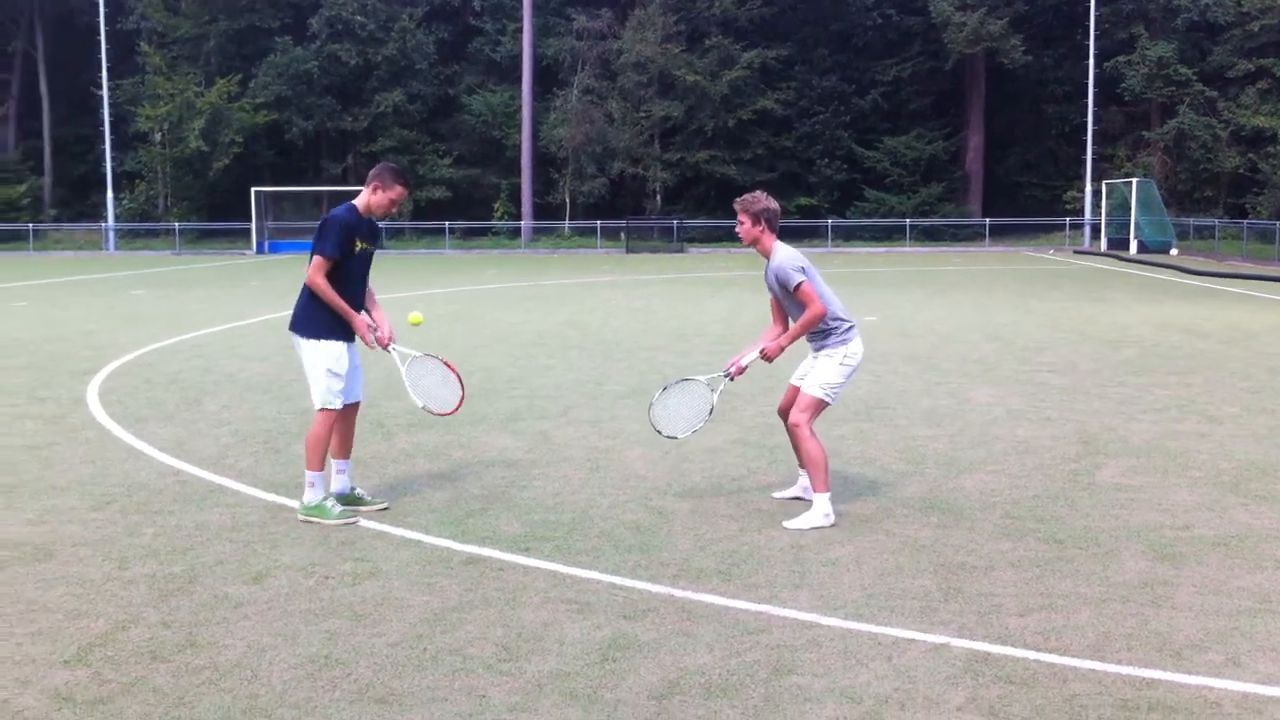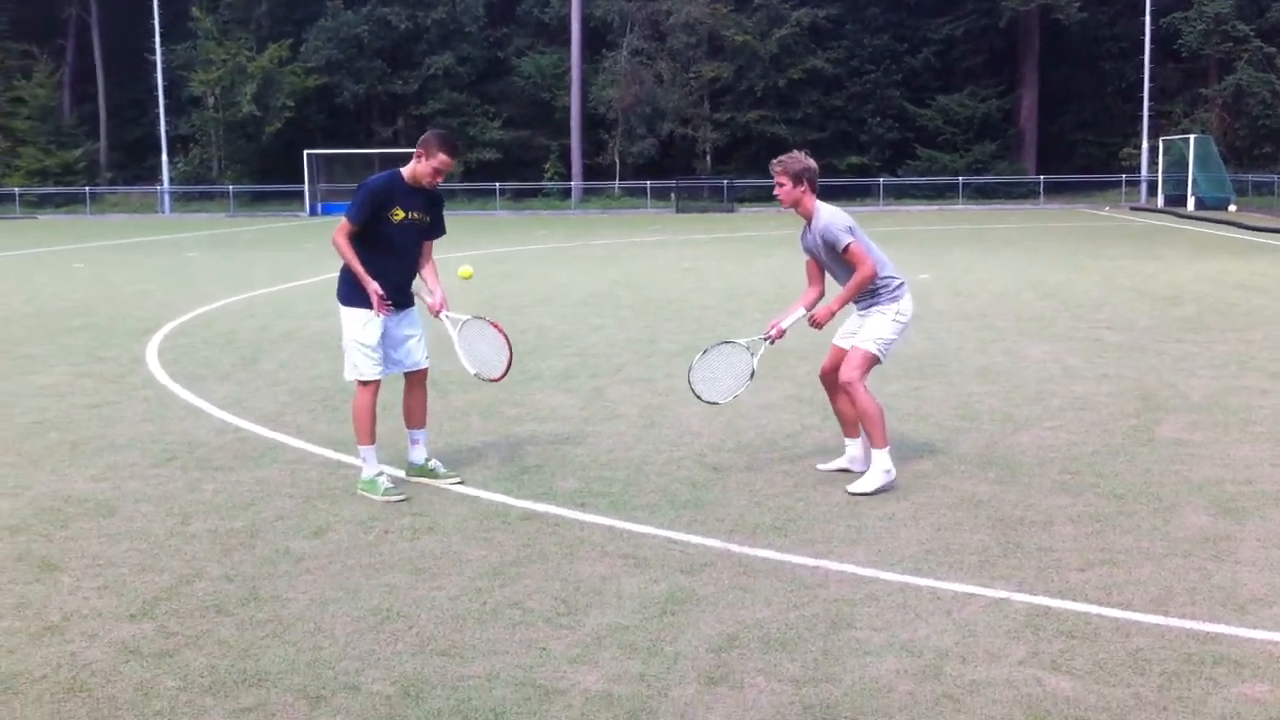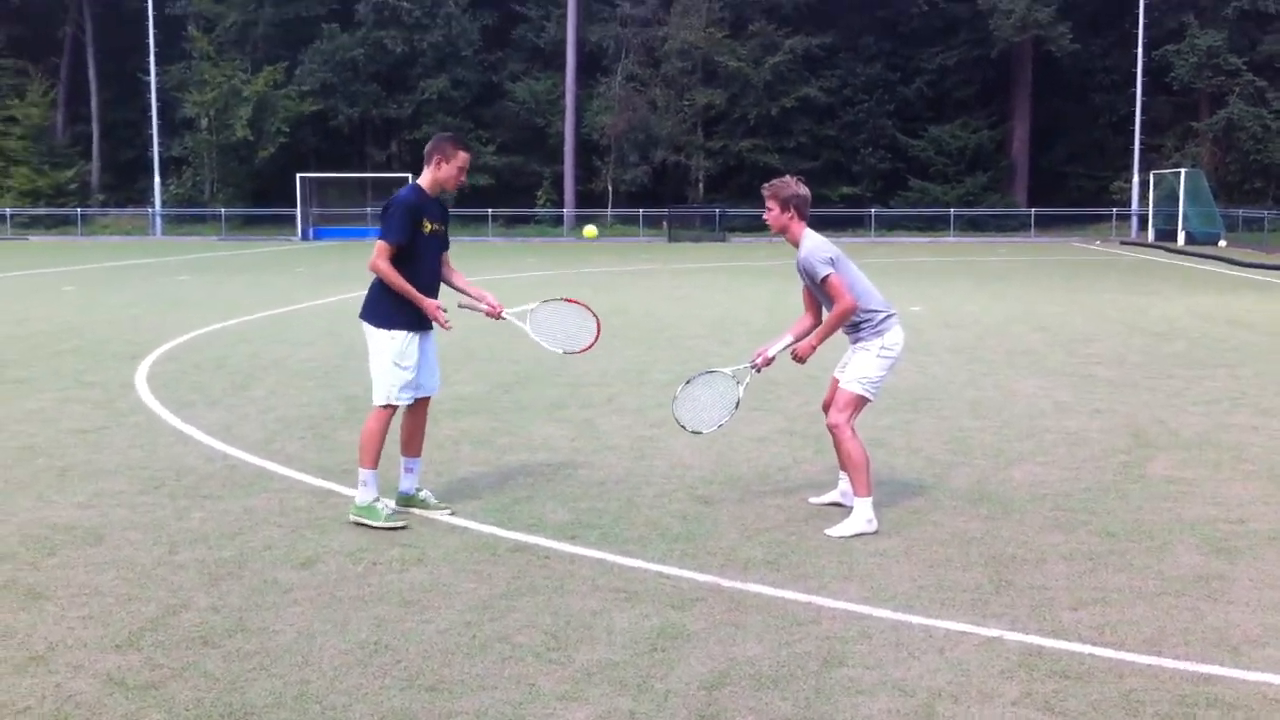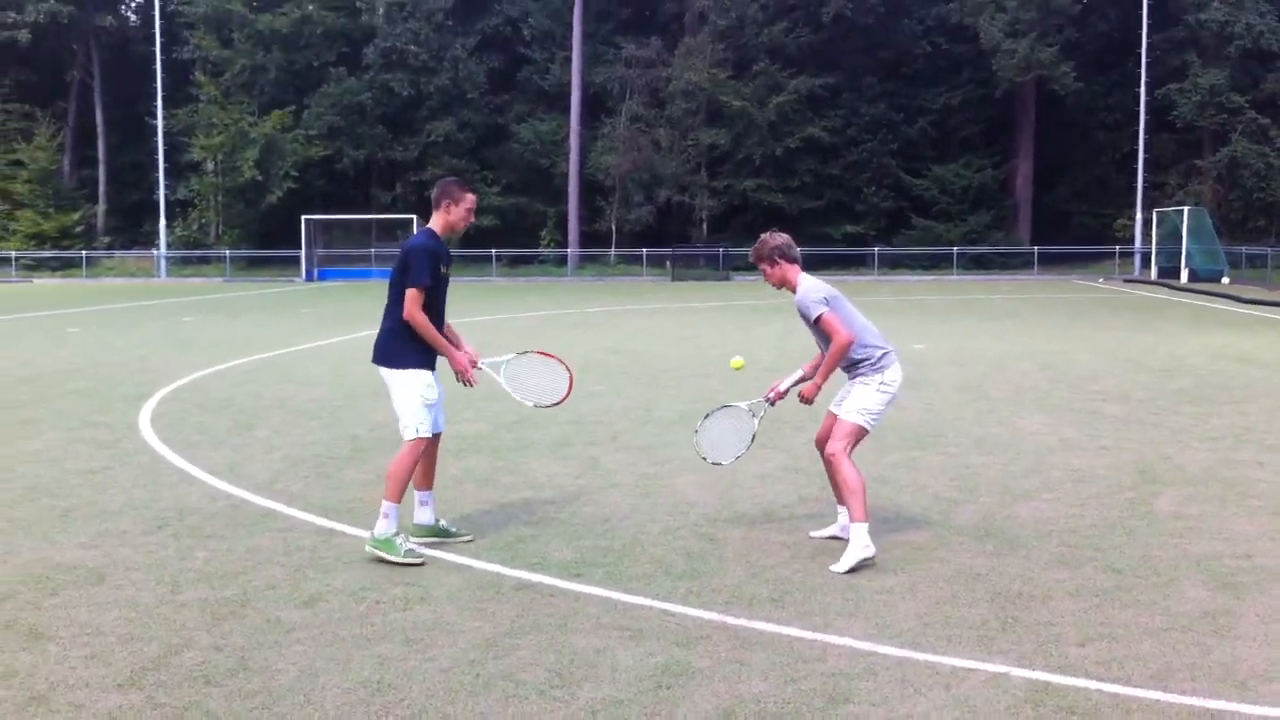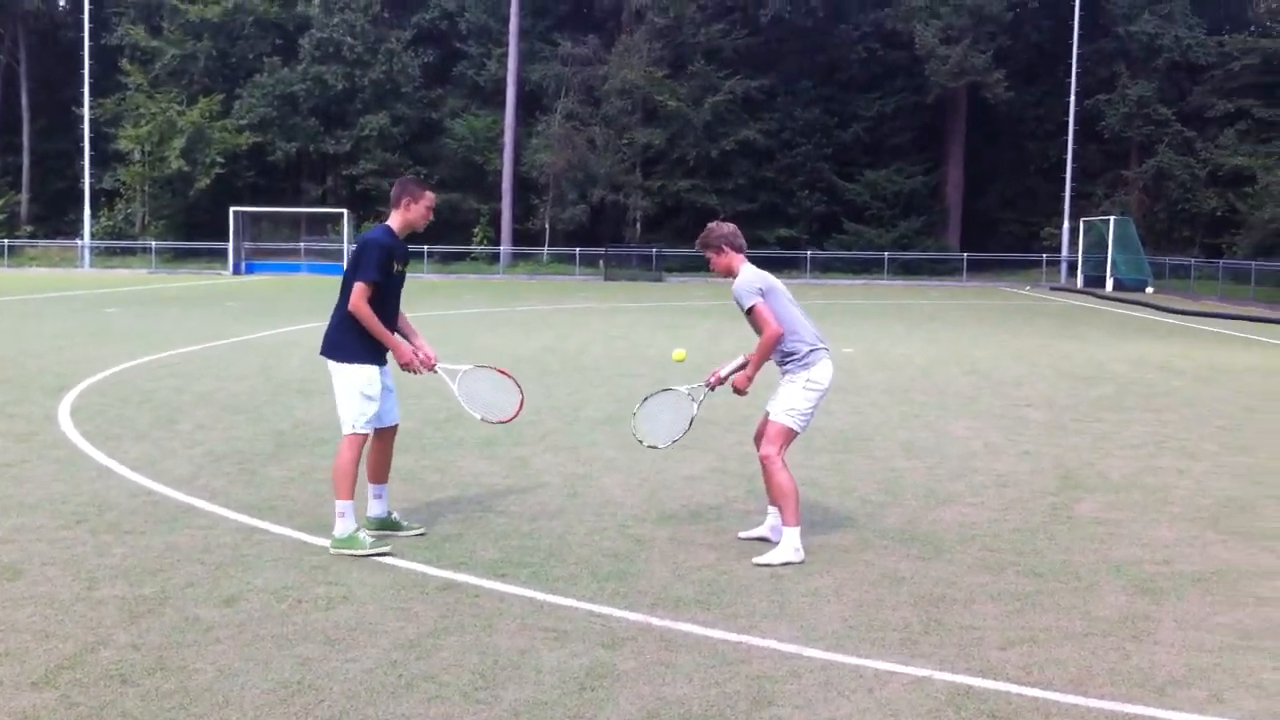
dt=1s
person 1, frame 1
left shoulder: (371, 231)
right shoulder: (340, 221)
right elbow: (314, 277)
left wrist: (381, 322)
right wrist: (353, 316)
left hip: (341, 332)
right hip: (318, 329)
left knee: (350, 405)
right knee: (329, 409)
left ankle: (341, 487)
right ankle: (313, 499)
person 1, frame 2
left shoulder: (432, 200)
right shoulder: (377, 188)
left elbow: (425, 256)
right elbow: (340, 237)
left wrist: (436, 291)
right wrist: (367, 282)
left hip: (402, 301)
right hip: (362, 299)
left knee: (417, 373)
right knee: (368, 382)
left ankle: (418, 458)
right ankle: (369, 472)
person 1, frame 3
left shoulder: (439, 209)
right shoulder: (405, 203)
left elbow: (442, 266)
right elbow: (379, 263)
left wrist: (482, 296)
right wrist: (423, 302)
left hip: (418, 324)
right hip: (390, 322)
left knee: (419, 402)
right knee: (387, 404)
left ankle: (409, 489)
right ankle: (365, 500)
person 1, frame 4
left shoulder: (439, 249)
right shoulder: (421, 247)
right elbow: (412, 312)
left wrist: (460, 346)
right wrist: (452, 355)
left hip: (421, 359)
right hip: (403, 359)
left knee: (431, 437)
right knee: (417, 440)
left ankle: (425, 520)
right ankle: (384, 532)
person 1, frame 5
left shoulder: (399, 248)
right shoulder: (377, 243)
right elbow: (357, 303)
left wrist: (420, 345)
right wrist: (398, 347)
left hip: (373, 355)
right hip: (351, 353)
left knee: (386, 429)
right knee: (356, 435)
left ankle: (378, 514)
right ankle: (344, 530)
person 2, frame 1
left shoulder: (783, 261)
right shoulder: (771, 267)
left elbow: (817, 309)
right elbow: (780, 325)
left wrist: (781, 345)
right wrist: (746, 356)
left hip: (839, 347)
right hip: (823, 348)
left knee: (799, 420)
right knee: (786, 411)
left ankle: (822, 508)
right ankle: (807, 482)
person 2, frame 2
left shoulder: (829, 222)
right shoulder: (808, 233)
left elbow: (868, 269)
right elbow: (815, 288)
left wrist: (832, 308)
right wrist: (785, 319)
left hip: (890, 303)
right hip: (867, 307)
left knee: (852, 377)
right knee: (829, 374)
left ankle: (881, 465)
right ankle: (855, 453)
person 2, frame 3
left shoulder: (811, 252)
right shoulder: (806, 253)
left elbow: (846, 303)
right elbow: (812, 316)
left wrist: (811, 343)
right wrist: (773, 347)
left hip: (878, 338)
right hip: (866, 338)
left knee: (839, 420)
right knee: (831, 407)
left ankle: (864, 514)
right ankle: (847, 489)
person 2, frame 4
left shoulder: (806, 294)
right shoulder: (810, 290)
left elbow: (843, 338)
right elbow: (828, 353)
left wrist: (817, 382)
right wrist: (788, 383)
left hip: (876, 374)
right hip: (865, 374)
left knee: (836, 450)
right knee: (824, 442)
left ankle: (861, 541)
right ankle: (846, 522)
person 2, frame 5
left shoulder: (744, 283)
right shoulder: (756, 278)
left elbow: (774, 331)
left wrist: (748, 374)
left hip: (806, 371)
right hip: (803, 369)
left knee: (771, 453)
right knee: (763, 441)
left ankle: (791, 544)
right ankle: (775, 523)
